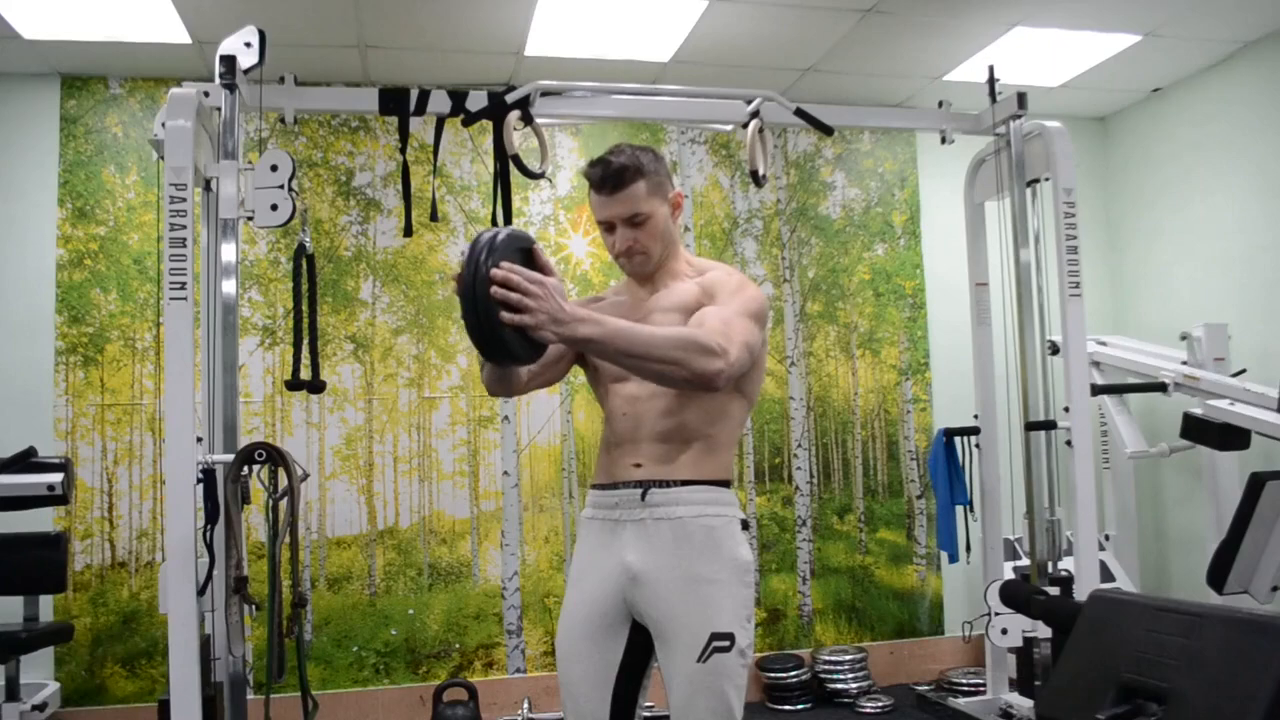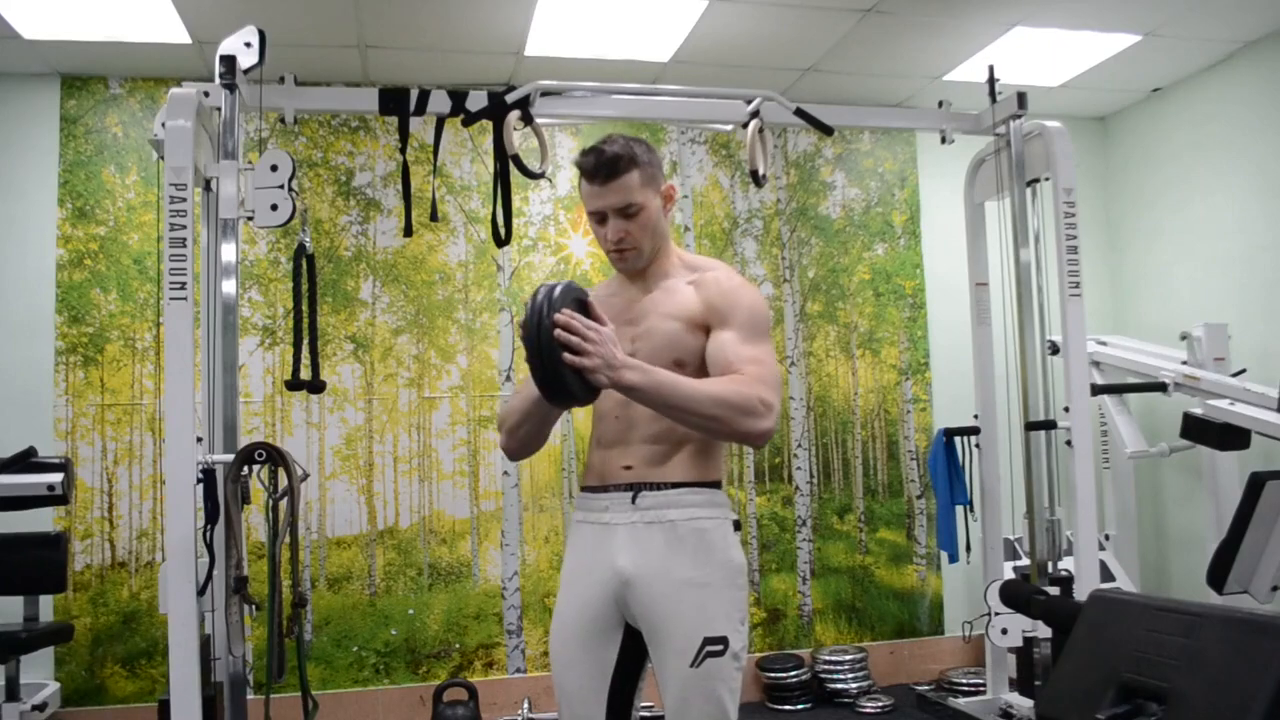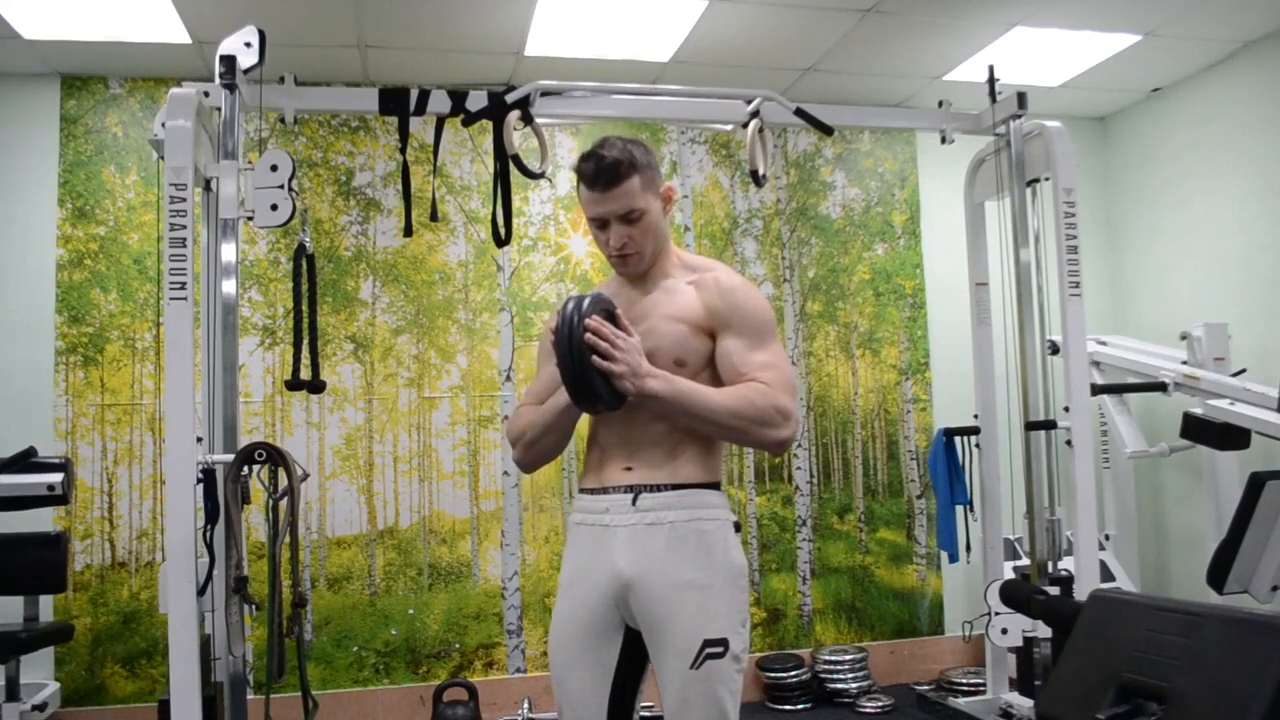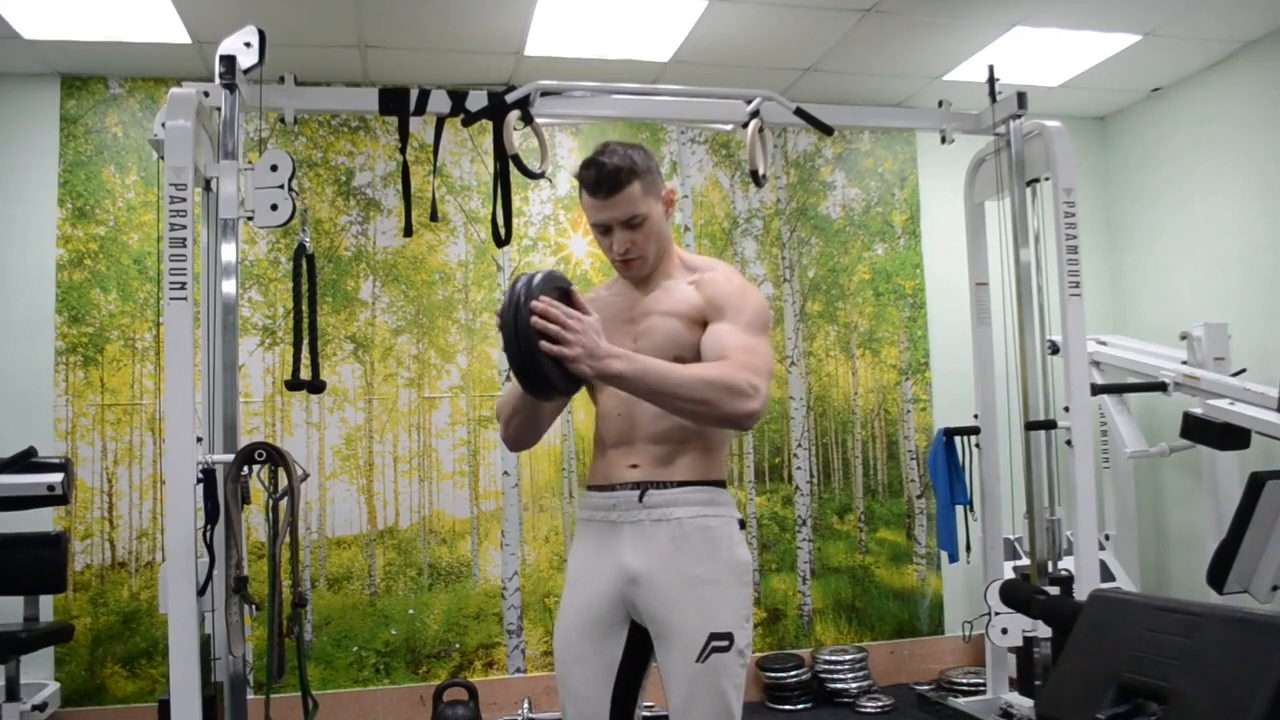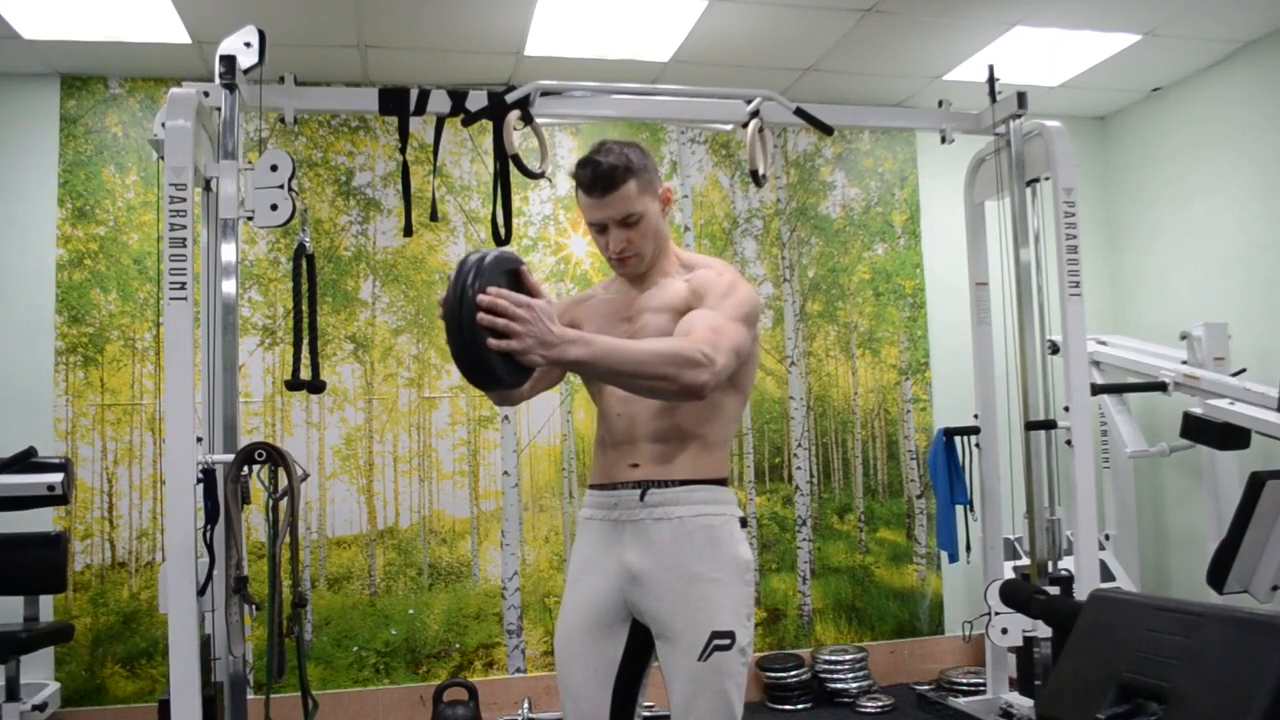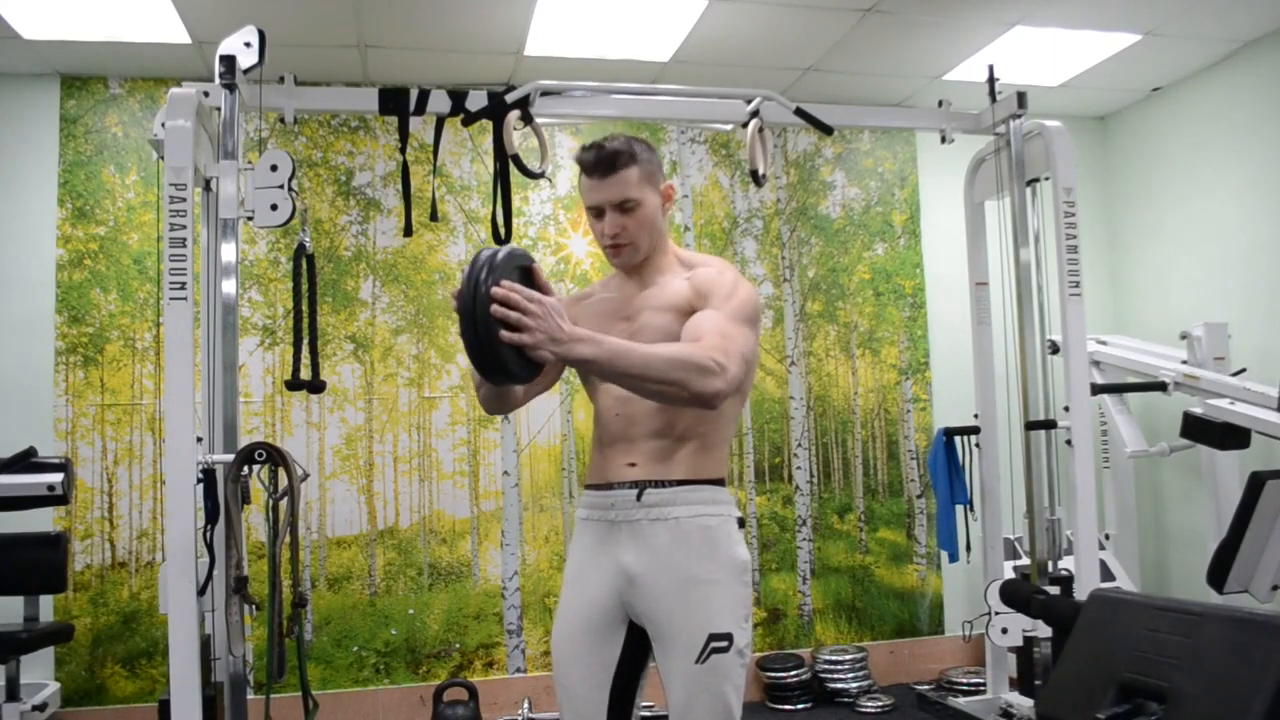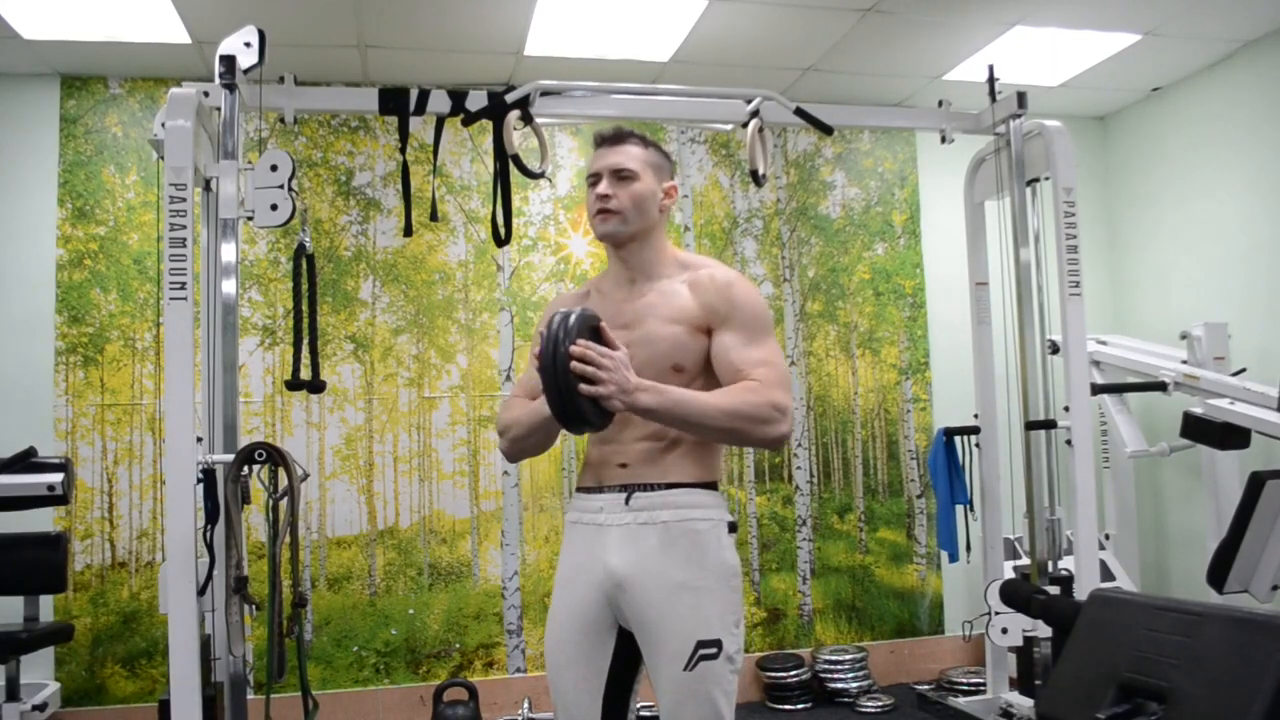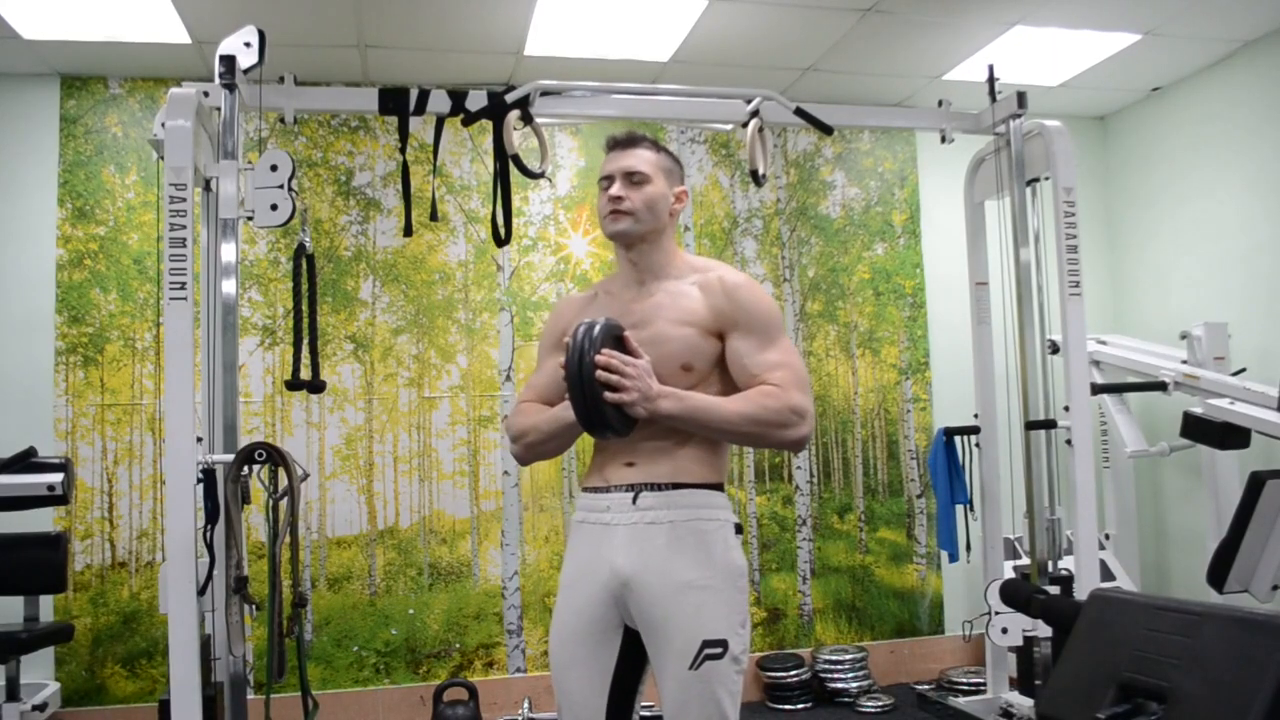
dt=0.5s
person 1, frame 1
left shoulder: (730, 291)
right shoulder: (592, 310)
left elbow: (709, 364)
right elbow: (507, 381)
left wrist: (573, 324)
right wrist: (502, 322)
left hip: (694, 530)
right hip: (602, 532)
person 1, frame 2
left shoulder: (722, 291)
right shoulder: (585, 313)
left elbow: (757, 414)
right elbow: (515, 440)
left wrist: (624, 371)
left hip: (687, 532)
right hip: (594, 535)
person 1, frame 3
left shoulder: (722, 293)
right shoulder: (577, 319)
left elbow: (777, 421)
right elbow: (525, 449)
left wrist: (646, 380)
left hip: (688, 533)
right hip: (592, 537)
person 1, frame 4
left shoulder: (722, 291)
right shoulder: (582, 309)
left elbow: (743, 397)
right elbow: (515, 434)
left wrist: (609, 361)
left hip: (691, 530)
right hip: (599, 534)
person 1, frame 5
left shoulder: (720, 287)
right shoulder: (583, 309)
left elbow: (695, 371)
right elbow: (512, 385)
left wrist: (561, 343)
right wrist: (494, 341)
left hip: (692, 528)
right hip: (601, 531)
person 1, frame 6
left shoulder: (720, 286)
right shoulder: (580, 307)
left elbow: (708, 378)
right elbow: (502, 398)
left wrist: (572, 342)
right wrist: (498, 340)
left hip: (690, 529)
right hip: (597, 532)
person 1, frame 7
left shoulder: (717, 290)
right shoulder: (569, 310)
left elbow: (773, 415)
right elbow: (511, 436)
left wrist: (638, 393)
left hip: (681, 531)
right hip: (588, 534)
person 1, frame 8
left shoulder: (727, 293)
right shoulder: (573, 313)
left elbow: (793, 417)
right elbow: (522, 437)
left wrist: (660, 399)
left hip: (689, 531)
right hip: (593, 534)
